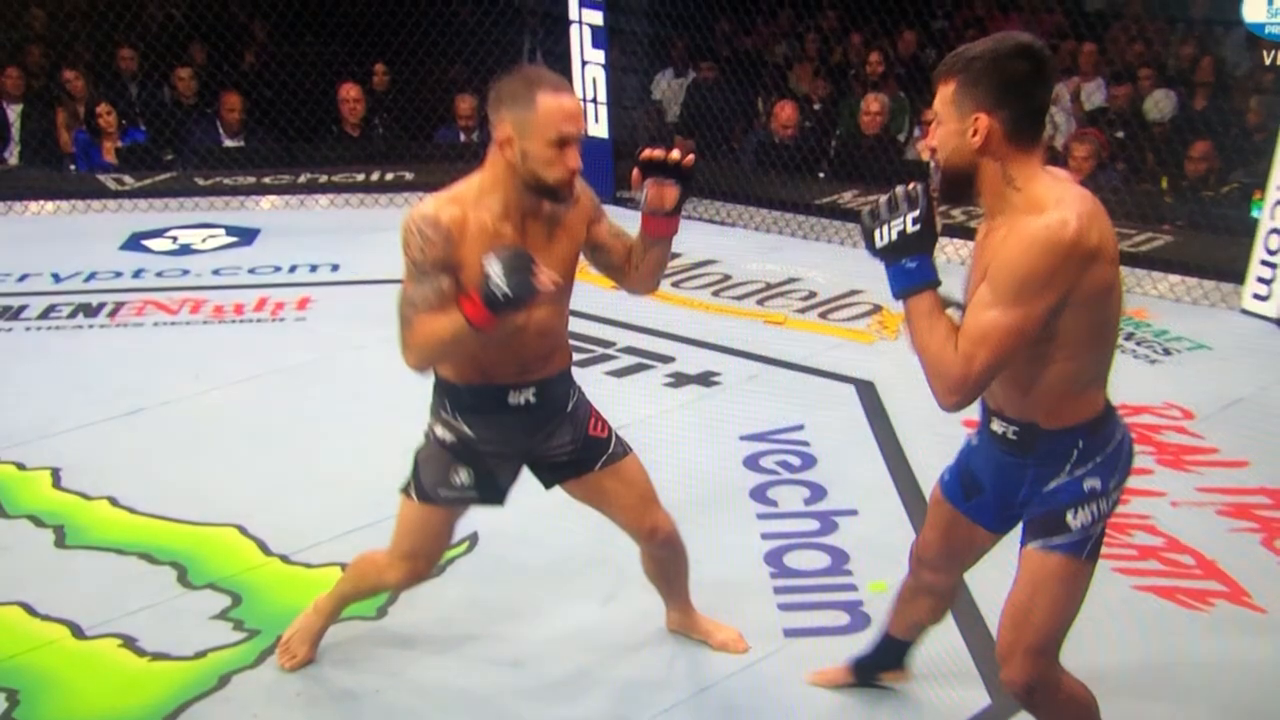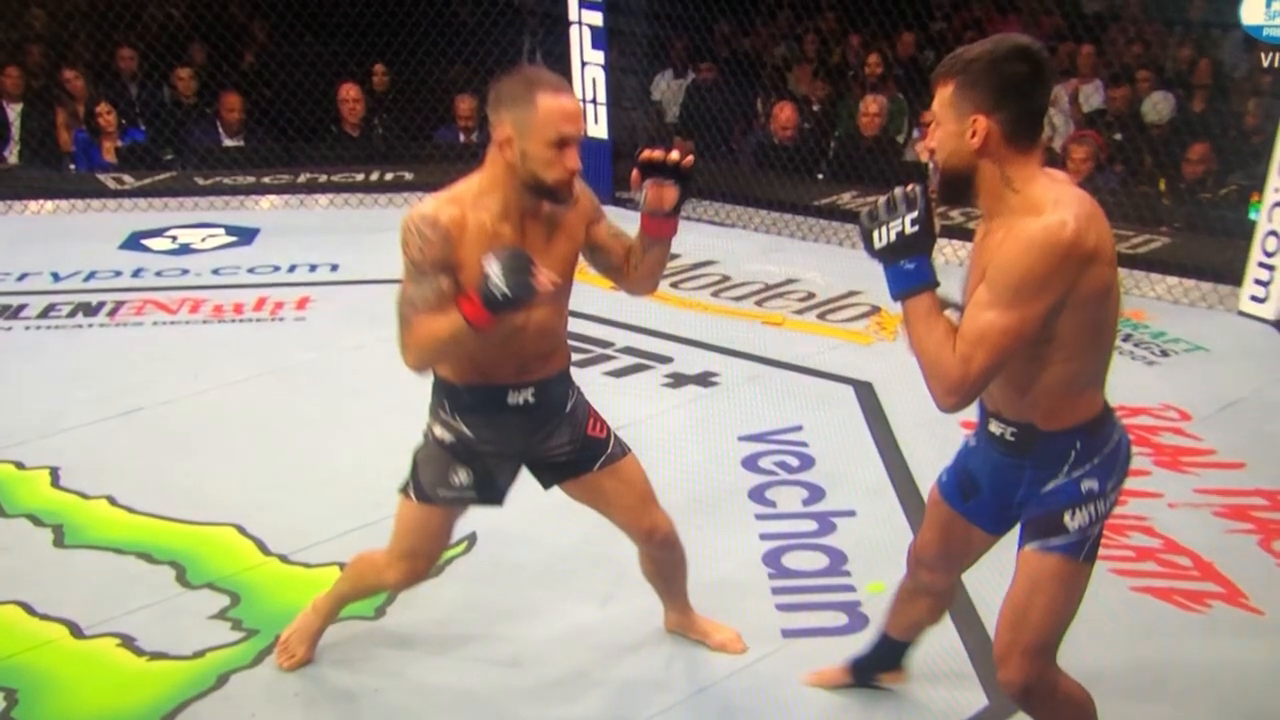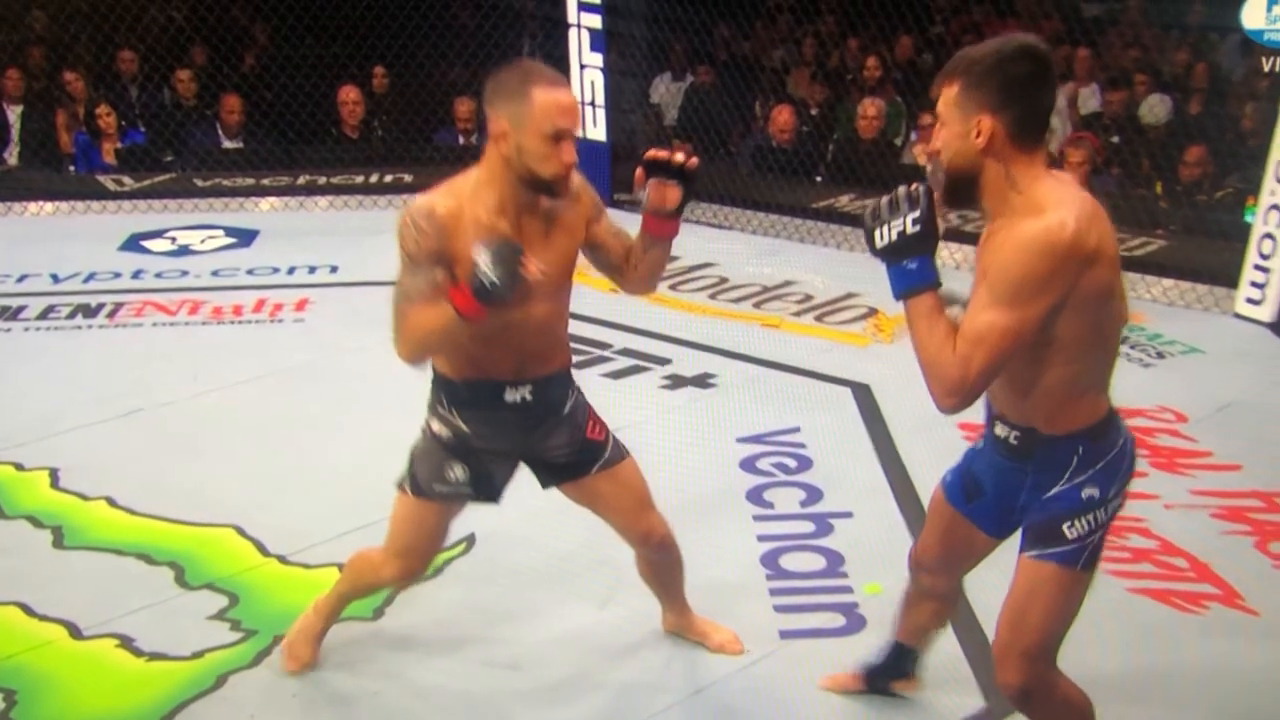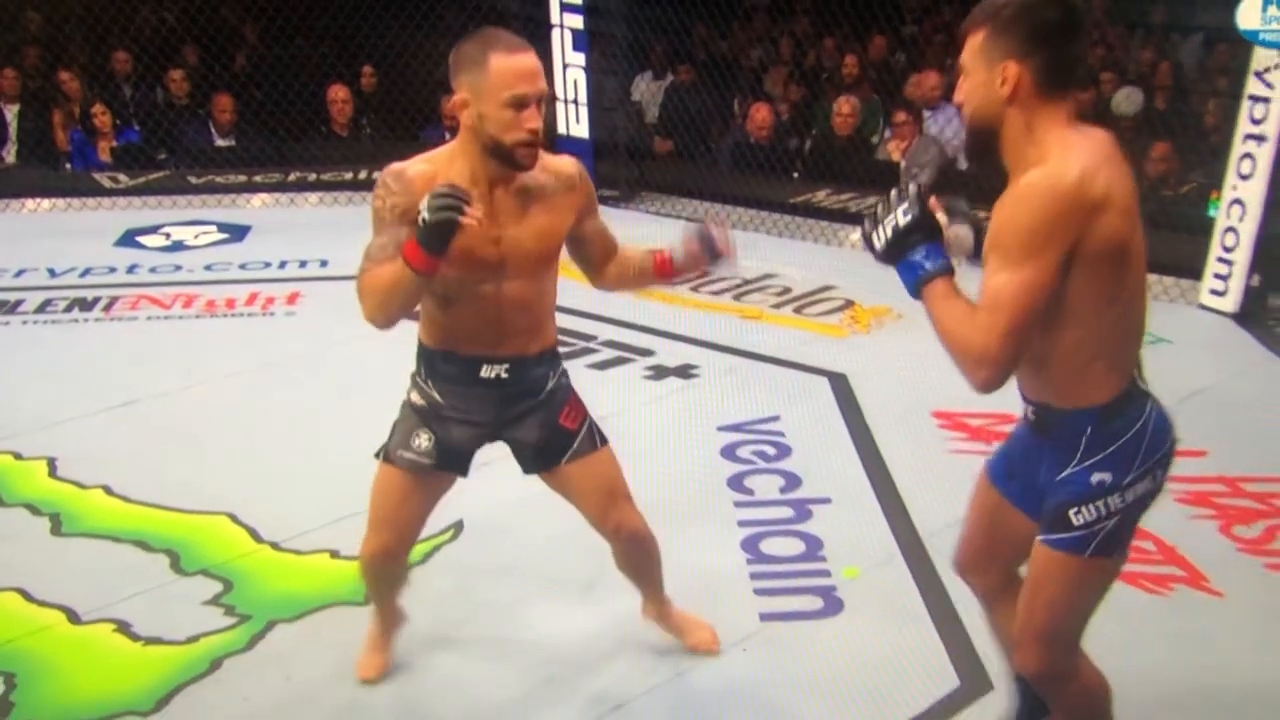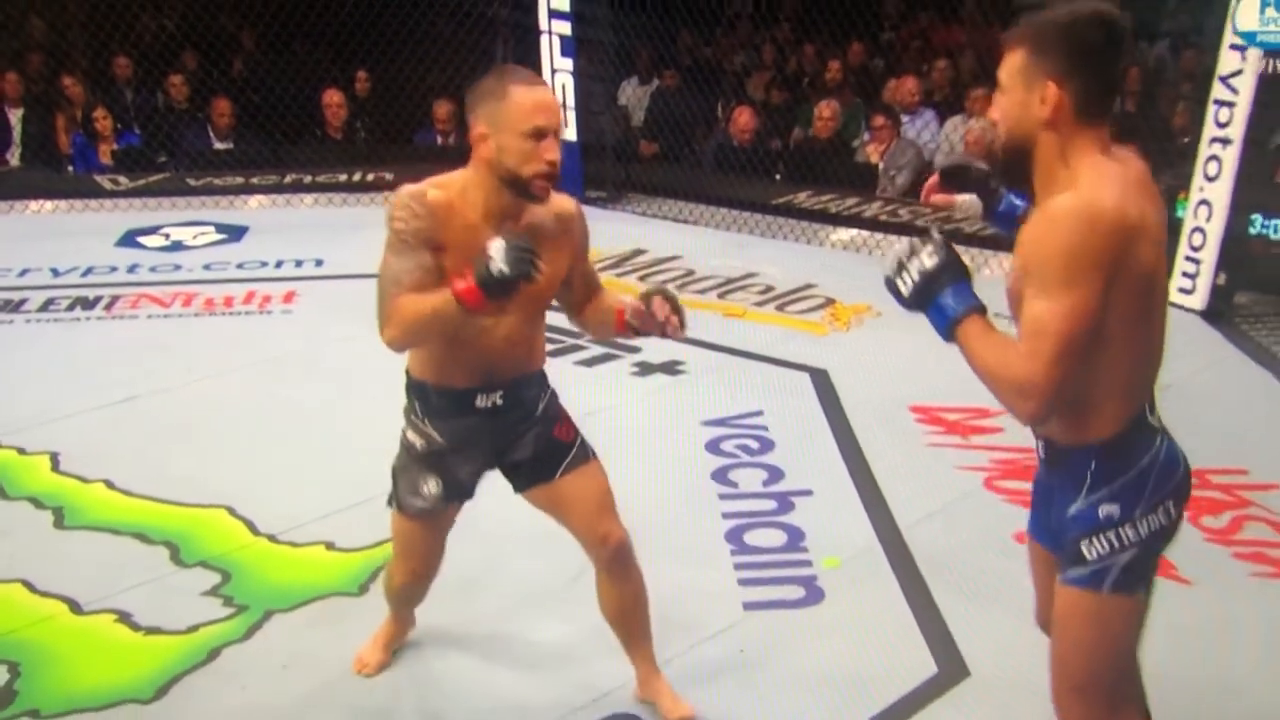
dt=0.4s
person 1, frame 1
left shoulder: (1052, 227)
right shoulder: (1019, 199)
left elbow: (955, 381)
left wrist: (909, 267)
left hip: (1070, 460)
right hip: (1002, 438)
right knee: (931, 561)
right ankle: (884, 658)
person 1, frame 2
left shoulder: (1049, 228)
right shoulder: (1015, 201)
left elbow: (953, 383)
left wrist: (908, 268)
left hip: (1068, 462)
right hip: (1000, 439)
right knee: (929, 562)
right ankle: (882, 659)
person 1, frame 3
left shoulder: (1050, 229)
right shoulder: (1023, 203)
left elbow: (953, 385)
left wrist: (911, 268)
left hip: (1073, 465)
right hip: (1007, 443)
right knee: (931, 564)
person 1, frame 4
left shoulder: (1050, 184)
right shoulder: (1085, 148)
left elbow: (985, 361)
left wrist: (921, 260)
right wrist: (980, 245)
left hip: (1100, 445)
right hip: (1053, 424)
left knee: (1043, 654)
right knee: (980, 563)
person 1, frame 5
left shoulder: (1081, 210)
right shoulder: (1116, 174)
left elbow: (1031, 393)
left wrist: (949, 301)
left hip: (1111, 482)
right hip: (1082, 463)
right knee: (1072, 635)
person 2, frame 1
left shoulder: (574, 201)
right shoulder: (438, 223)
left elbow: (638, 279)
right elbow: (416, 351)
left wrist: (661, 214)
right wrist: (485, 303)
left hip: (557, 402)
right hip: (470, 415)
left knee: (656, 529)
right knee: (405, 566)
left ankle: (682, 613)
right ankle: (322, 609)
person 2, frame 2
left shoulder: (574, 202)
right shoulder: (438, 223)
left elbow: (637, 279)
right elbow: (416, 351)
left wrist: (659, 214)
right wrist: (484, 304)
left hip: (555, 402)
right hip: (468, 415)
left knee: (655, 530)
right knee: (404, 567)
left ankle: (680, 613)
right ankle: (321, 609)
person 2, frame 3
left shoulder: (573, 198)
right shoulder: (435, 217)
left elbow: (636, 279)
right elbow: (410, 344)
left wrist: (662, 215)
right wrist: (476, 294)
left hip: (554, 400)
right hip: (468, 411)
left knee: (651, 533)
right knee: (401, 562)
left ankle: (679, 614)
right ankle: (322, 610)
person 2, frame 4
left shoulder: (565, 180)
right shoulder: (409, 184)
left elbow: (607, 269)
right elbow: (377, 310)
left wrist: (680, 260)
right wrist: (424, 246)
left hip: (537, 381)
right hip: (446, 384)
left knee: (625, 527)
right knee: (383, 546)
left ankle: (660, 606)
right ankle: (384, 623)
person 2, frame 5
left shoulder: (562, 217)
right shoulder: (423, 208)
left elbow: (585, 305)
right elbow: (396, 330)
left wrist: (636, 316)
right wrist: (477, 288)
left hip: (528, 403)
right hip: (442, 415)
left knee: (611, 543)
right knee: (410, 573)
right ankle: (397, 625)
